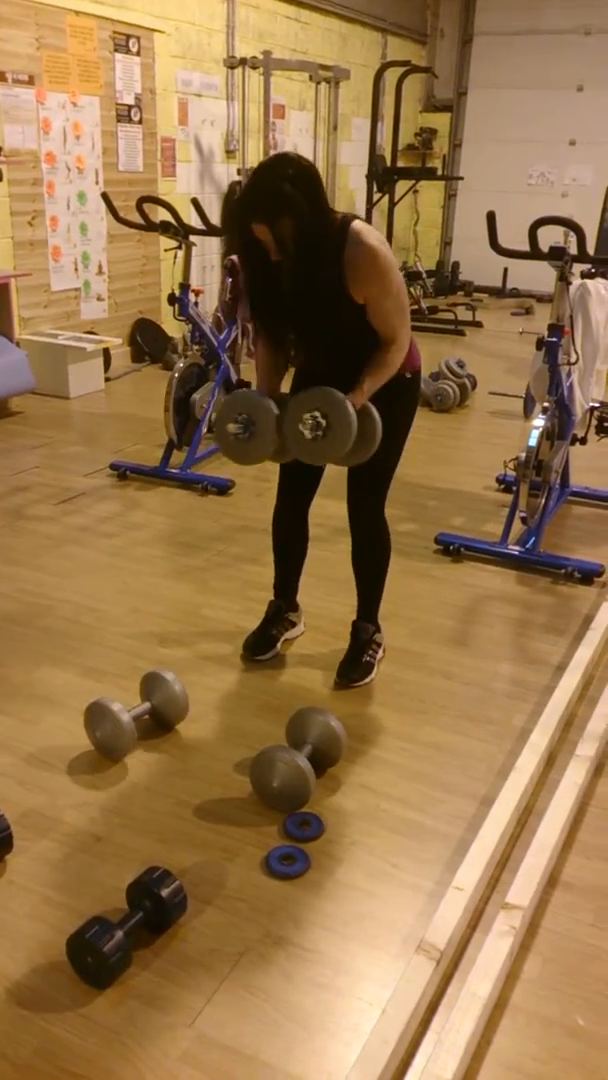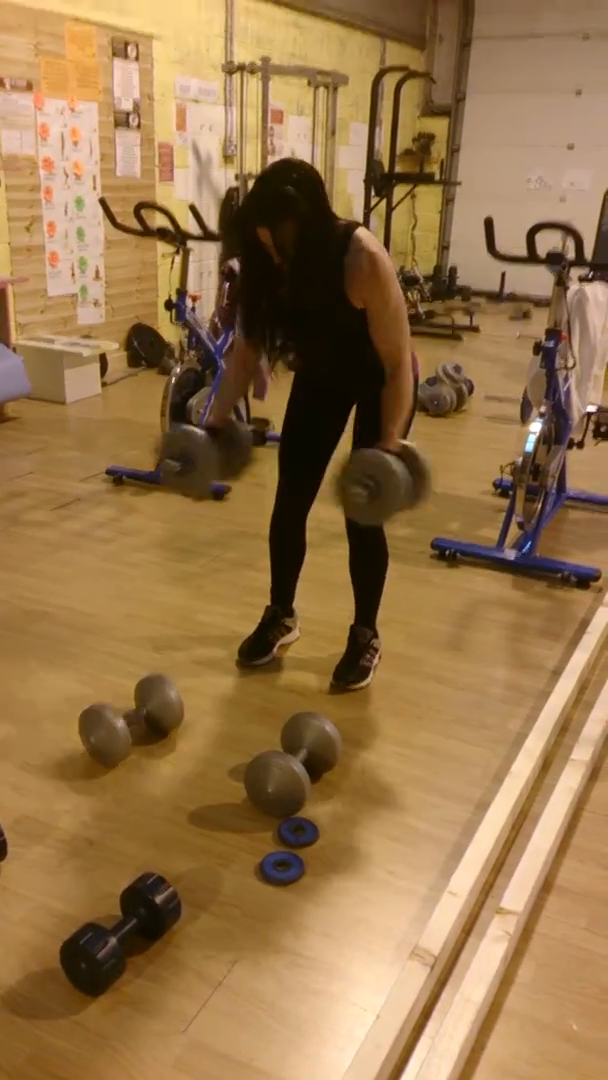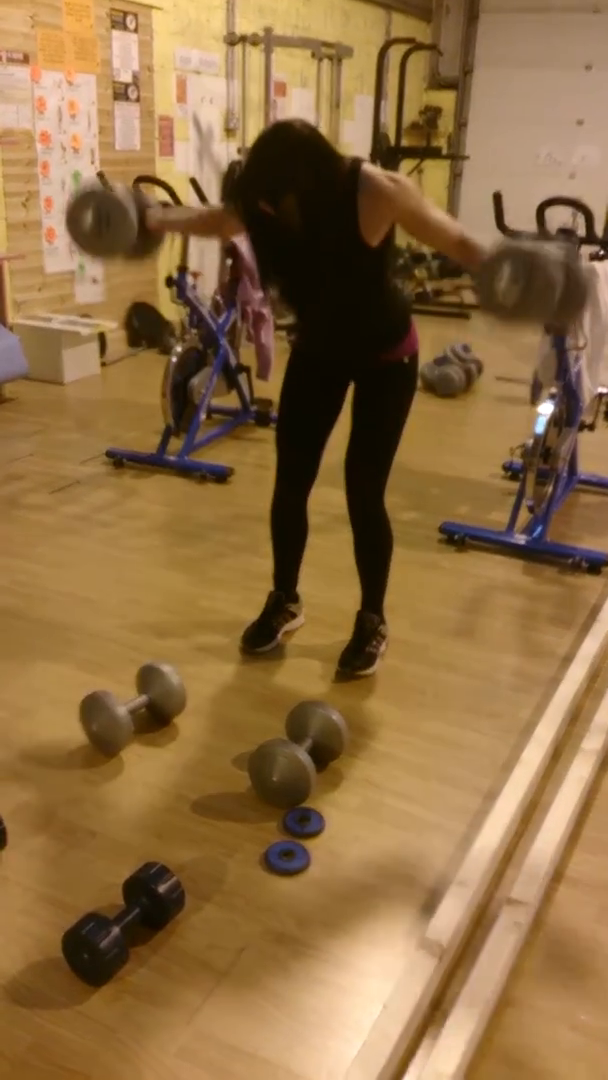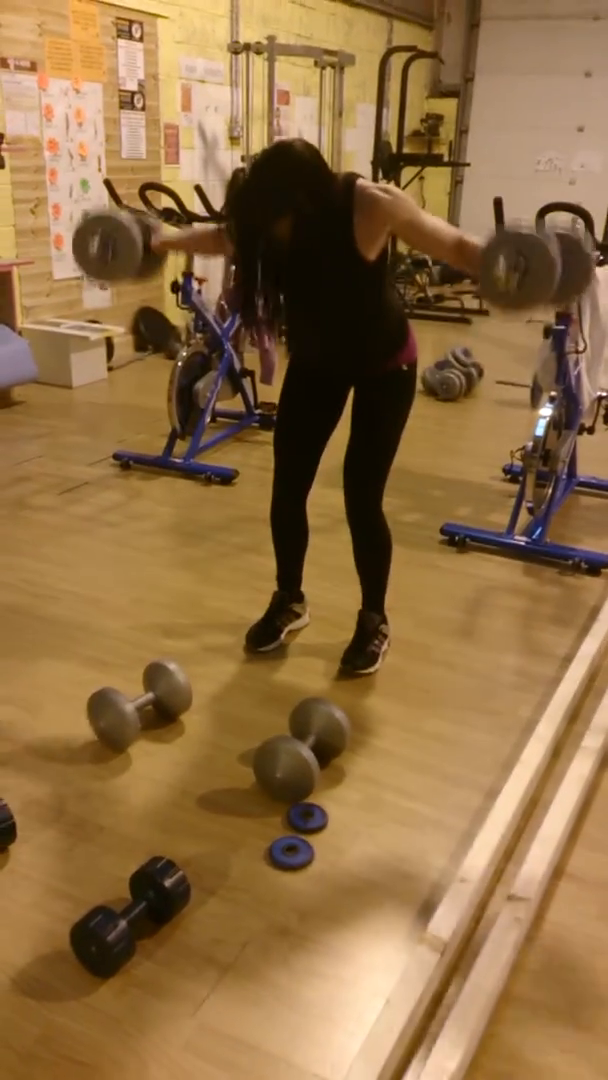
dt=0.3s
person 1, frame 1
left shoulder: (364, 253)
right shoulder: (265, 255)
left elbow: (396, 341)
right elbow: (270, 335)
left wrist: (352, 402)
right wrist: (265, 399)
left hip: (385, 379)
right hip: (319, 371)
left knee: (364, 505)
right knee: (290, 494)
left ankle: (368, 631)
right ankle: (284, 609)
person 1, frame 2
left shoulder: (364, 260)
right shoulder: (266, 262)
left elbow: (397, 362)
right elbow: (249, 344)
left wrist: (390, 447)
right wrist: (218, 417)
left hip: (378, 385)
right hip: (318, 379)
right knee: (289, 501)
left ankle: (365, 636)
right ankle: (280, 615)
person 1, frame 3
left shoulder: (374, 192)
right shoulder: (271, 201)
left elbow: (454, 239)
right elbow: (221, 219)
right wrist: (162, 222)
left hip: (385, 356)
right hip: (316, 351)
left knee: (363, 493)
right knee: (290, 483)
left ankle: (372, 620)
right ankle: (284, 601)
person 1, frame 4
left shoulder: (370, 205)
right shoulder: (269, 217)
left elbow: (451, 244)
right elbow: (226, 238)
right wrist: (166, 242)
left hip: (384, 364)
right hip: (314, 359)
left knee: (361, 498)
right knee: (287, 487)
left ankle: (374, 621)
right ankle: (289, 601)
